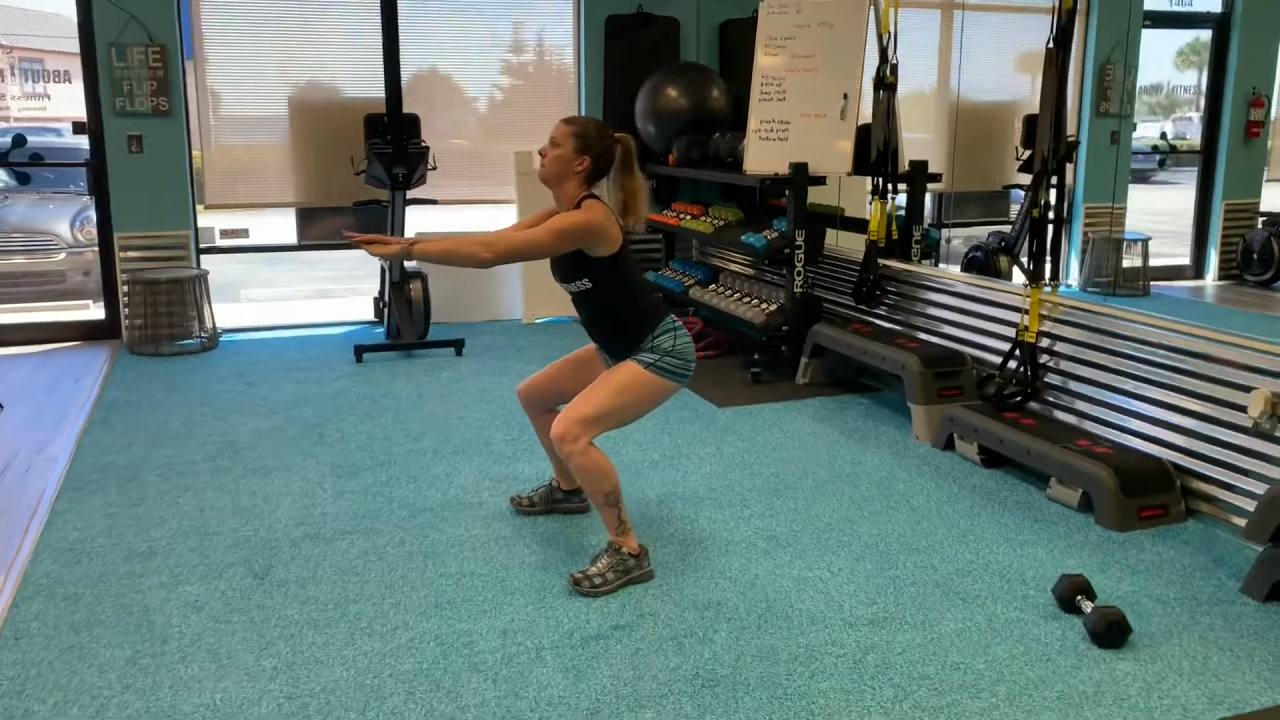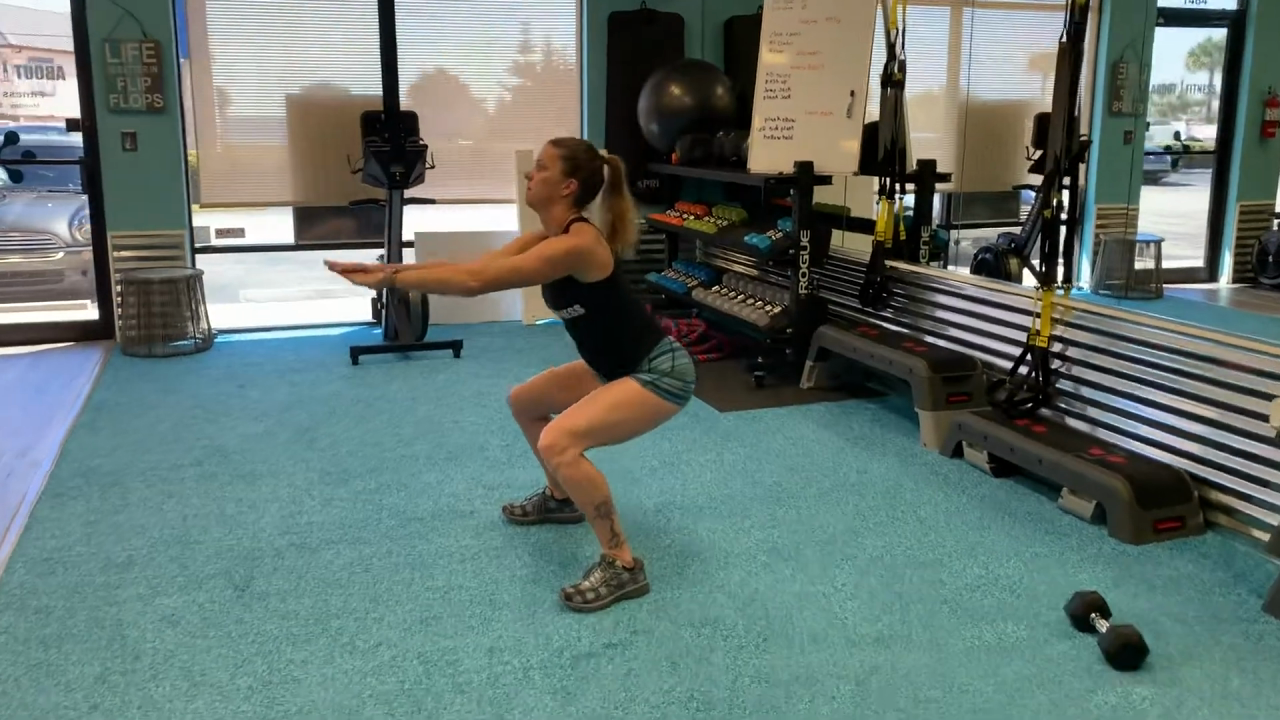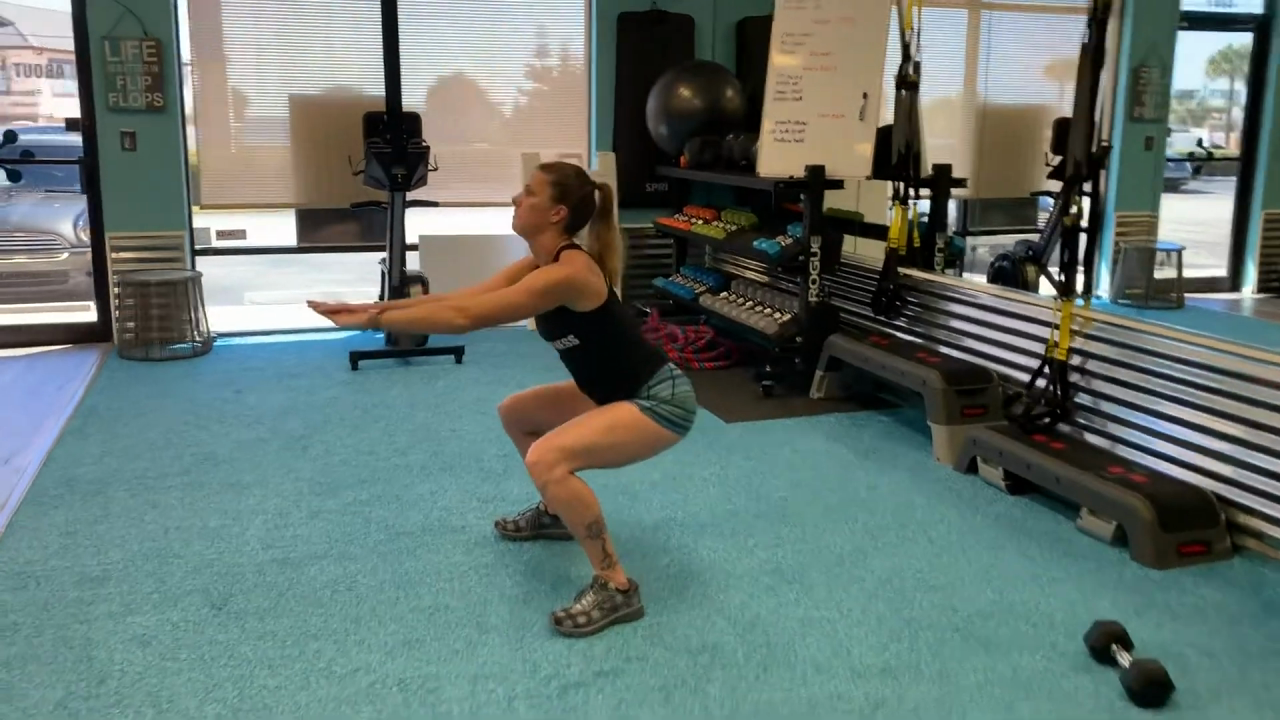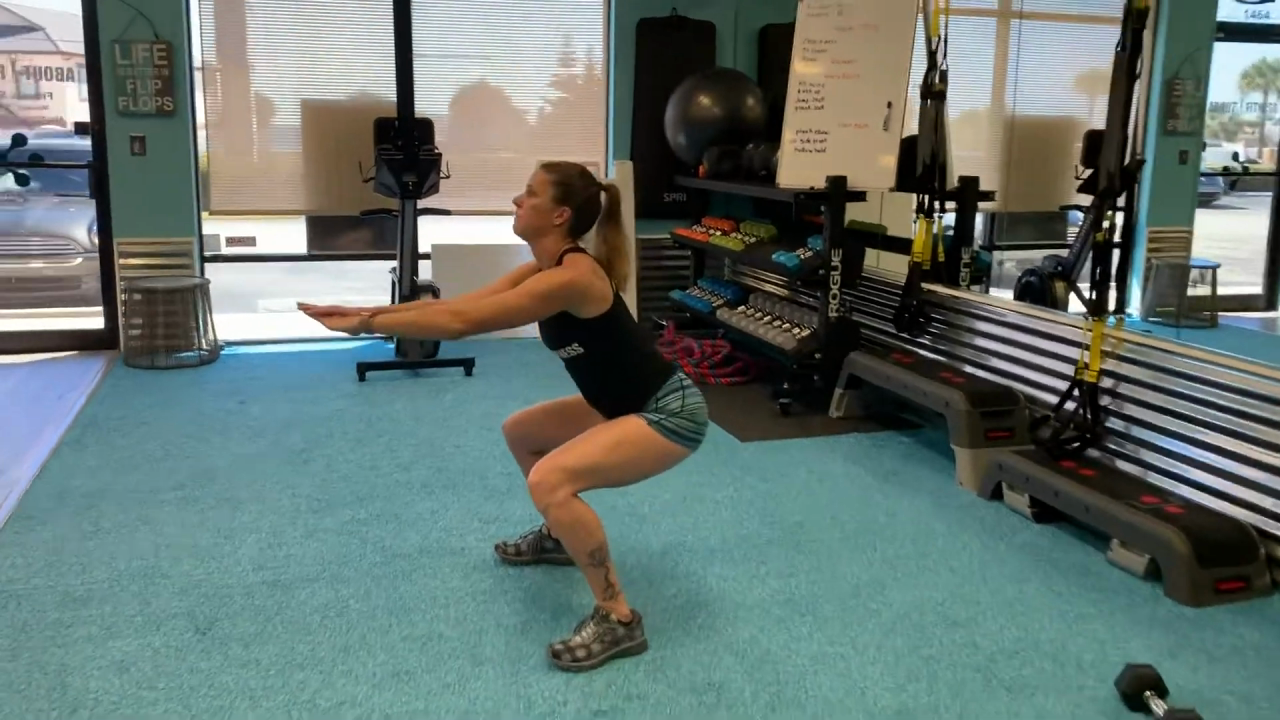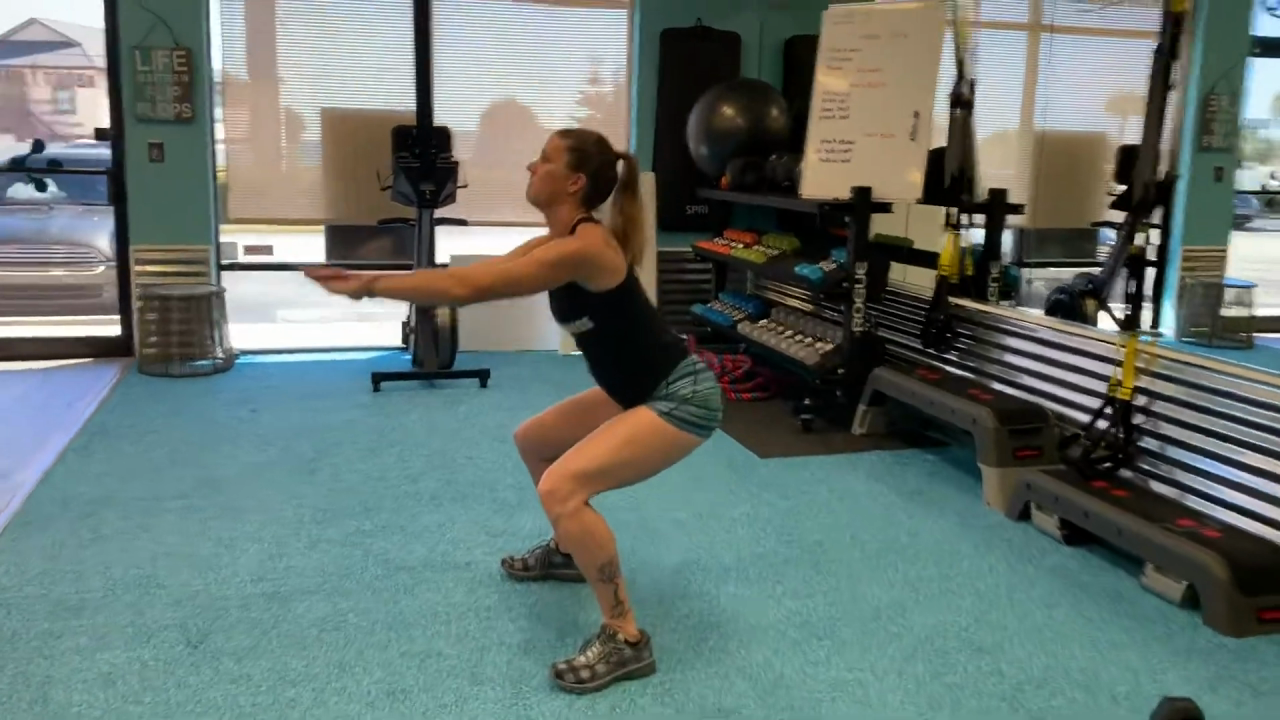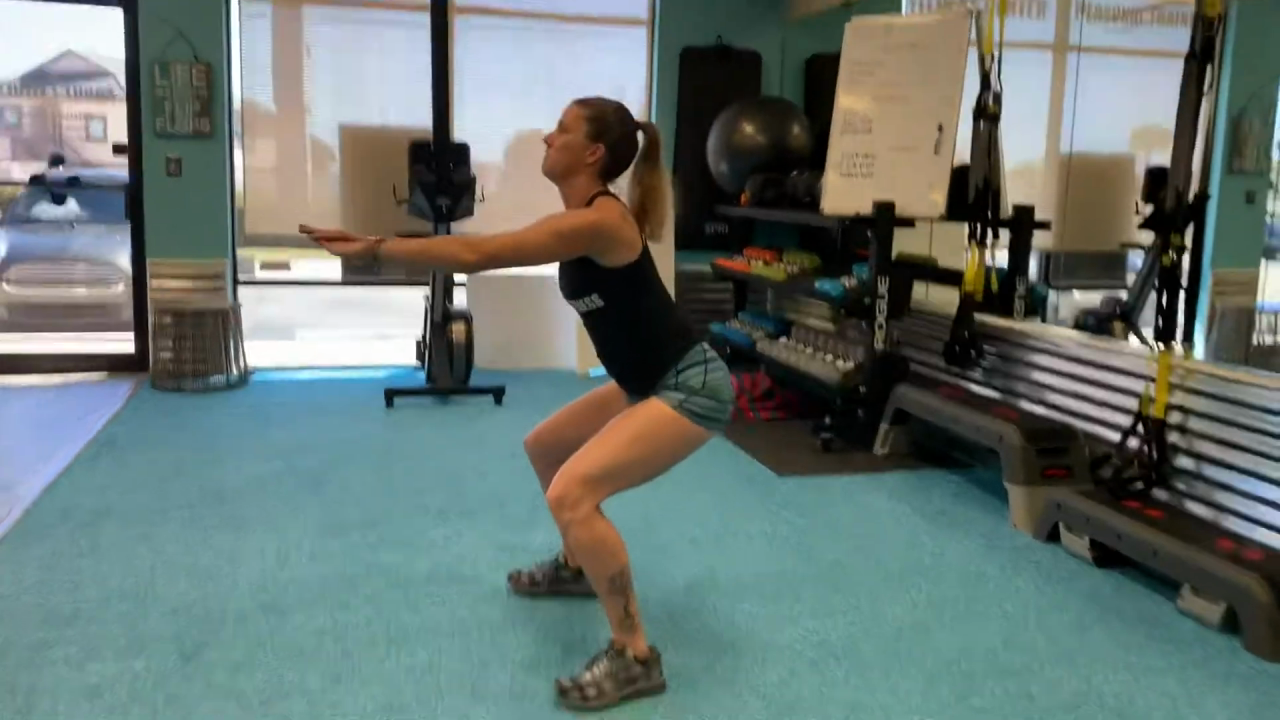
dt=0.2s
person 1, frame 1
left shoulder: (587, 220)
right shoulder: (562, 214)
left elbow: (489, 253)
right elbow: (489, 242)
left hip: (661, 351)
right hip: (622, 347)
left knee: (570, 431)
right knee: (533, 396)
left ankle: (628, 552)
right ankle: (568, 489)
person 1, frame 2
left shoulder: (576, 245)
right shoulder: (549, 238)
left elbow: (476, 281)
right elbow: (471, 266)
left wrist: (387, 280)
right wrist: (387, 271)
left hip: (661, 374)
right hip: (619, 368)
left knee: (559, 442)
right knee: (524, 402)
left ankle: (622, 565)
right ankle: (561, 498)
person 1, frame 3
left shoulder: (568, 273)
right shoulder: (539, 266)
left elbow: (464, 317)
right elbow: (457, 298)
left wrist: (372, 321)
right wrist: (372, 307)
left hip: (662, 401)
right hip: (618, 392)
left knee: (547, 458)
right knee: (515, 414)
left ankle: (616, 589)
right ankle: (554, 513)
person 1, frame 4
left shoulder: (571, 278)
right shoulder: (545, 270)
left elbow: (462, 322)
right elbow: (460, 304)
left wrist: (365, 323)
right wrist: (365, 311)
left hip: (671, 412)
right hip: (627, 404)
left knee: (550, 480)
right knee: (520, 432)
left ankle: (618, 621)
right ankle: (557, 537)
person 1, frame 5
left shoulder: (583, 248)
right shoulder: (561, 242)
left elbow: (467, 289)
right elbow: (471, 275)
left wrist: (367, 287)
right wrist: (369, 276)
left hip: (682, 397)
right hip: (639, 391)
left knee: (561, 487)
right knee: (532, 440)
left ankle: (626, 640)
right ankle: (566, 551)
person 1, frame 6
left shoulder: (598, 221)
right shoulder: (580, 217)
left elbow: (475, 255)
right elbow: (484, 251)
left wrist: (372, 249)
right wrist: (375, 243)
left hip: (692, 387)
right hip: (650, 383)
left knee: (571, 493)
right knee: (543, 447)
left ankle: (634, 656)
right ankle: (575, 565)
